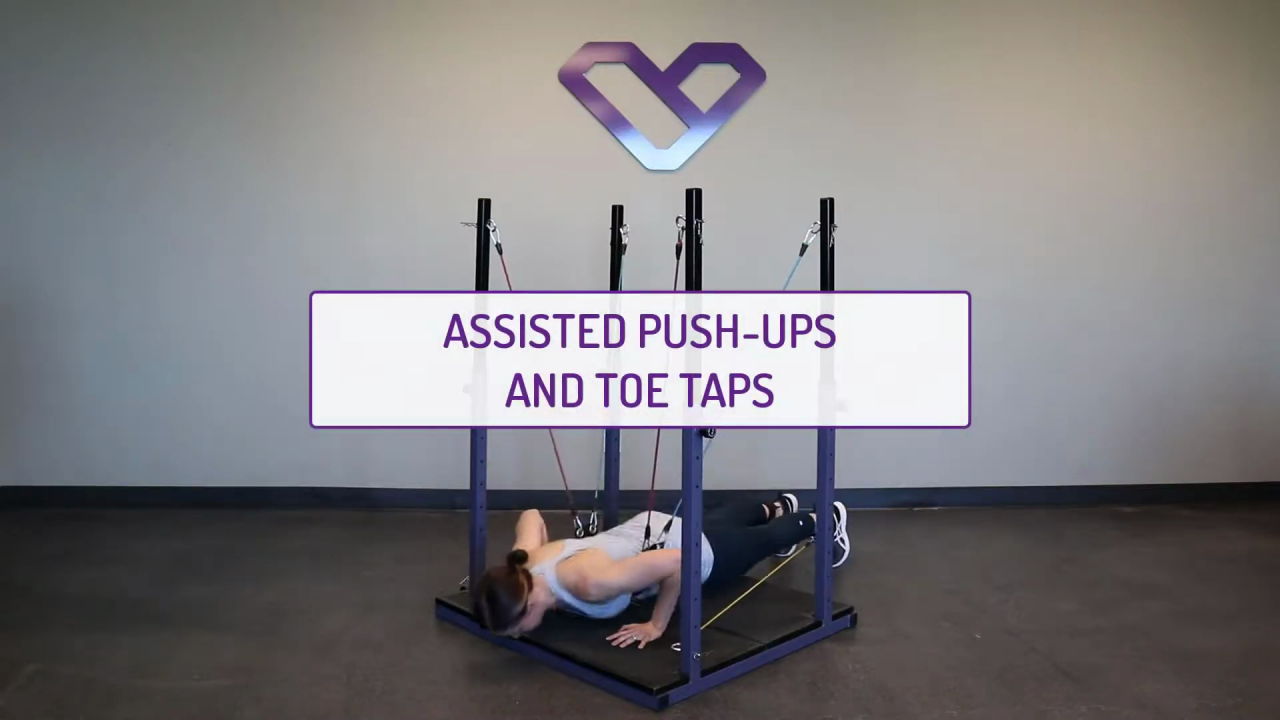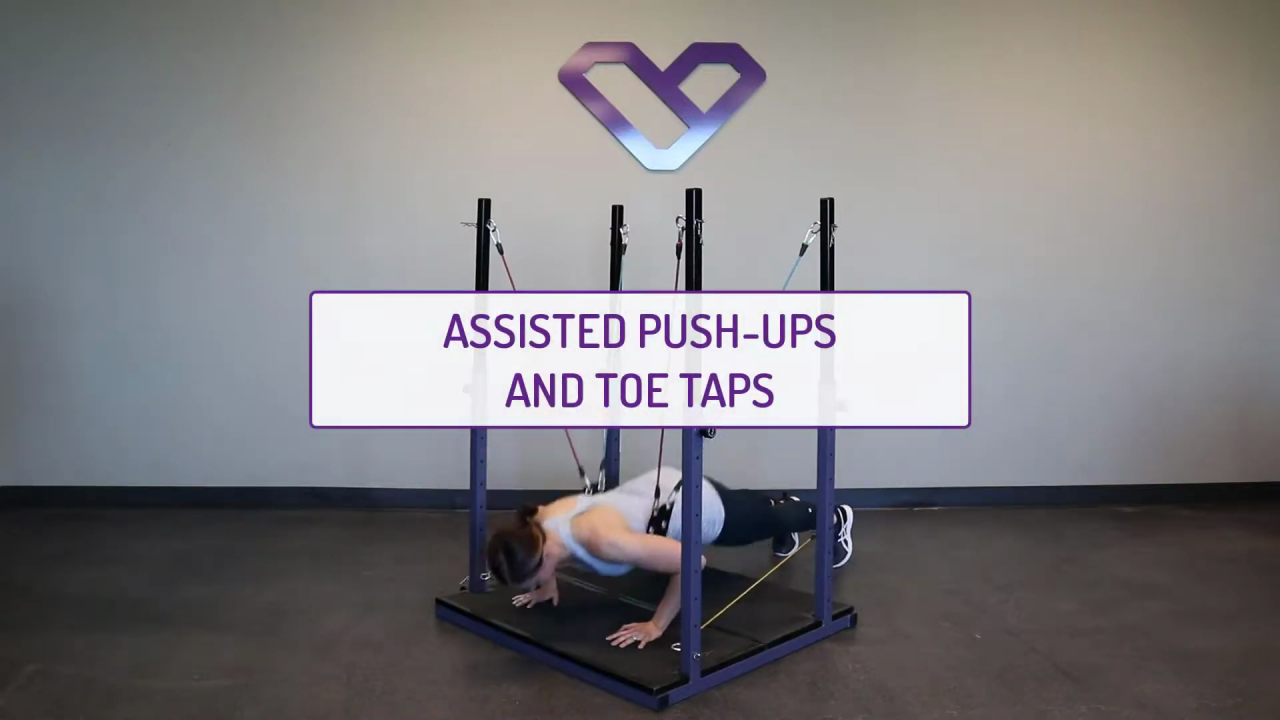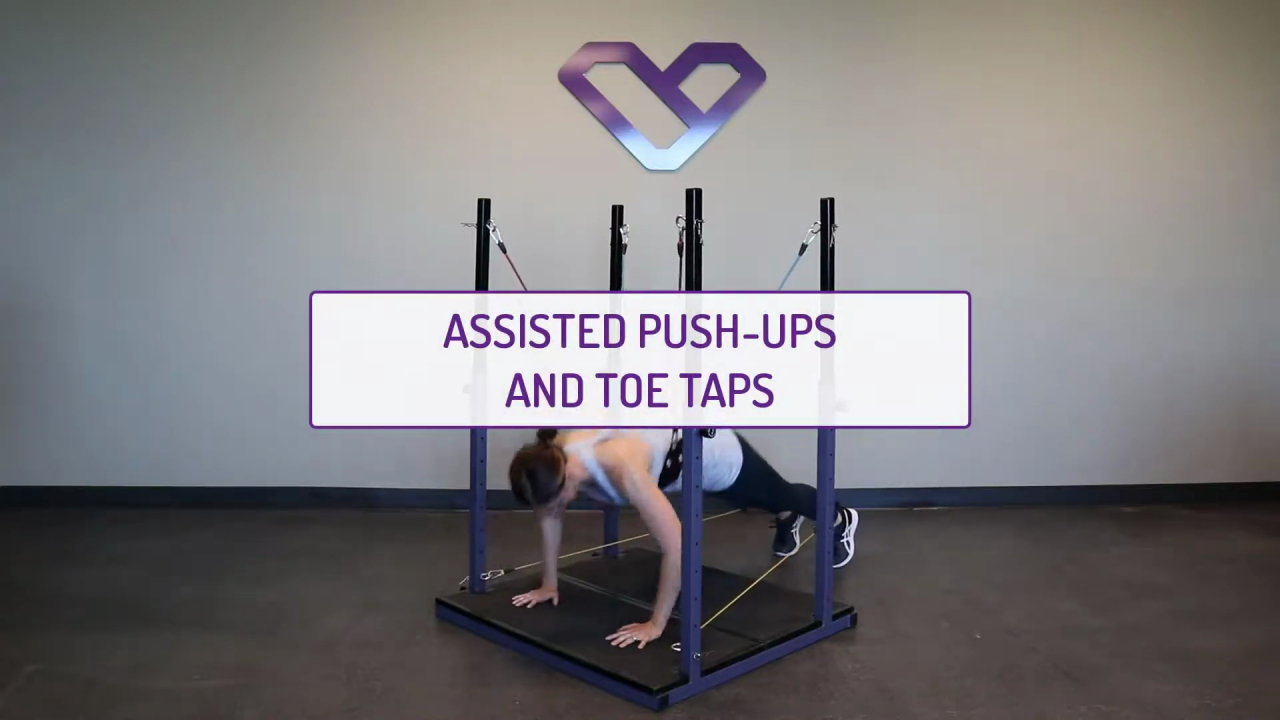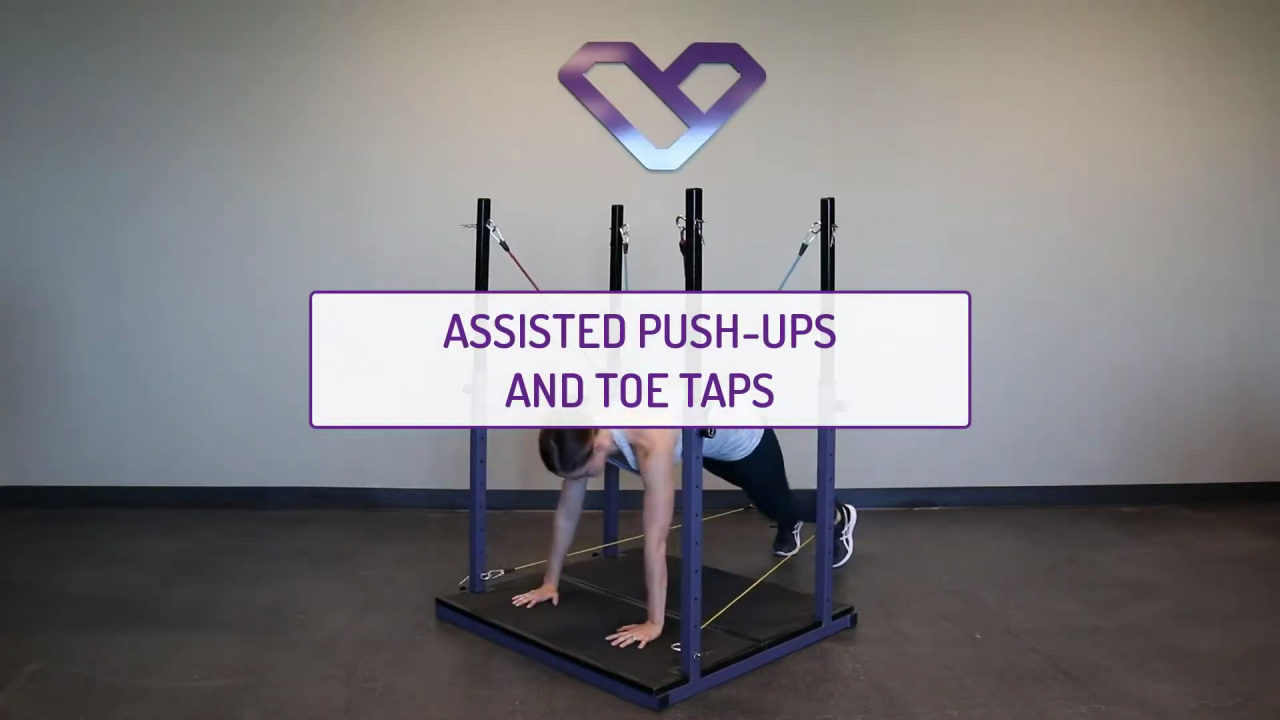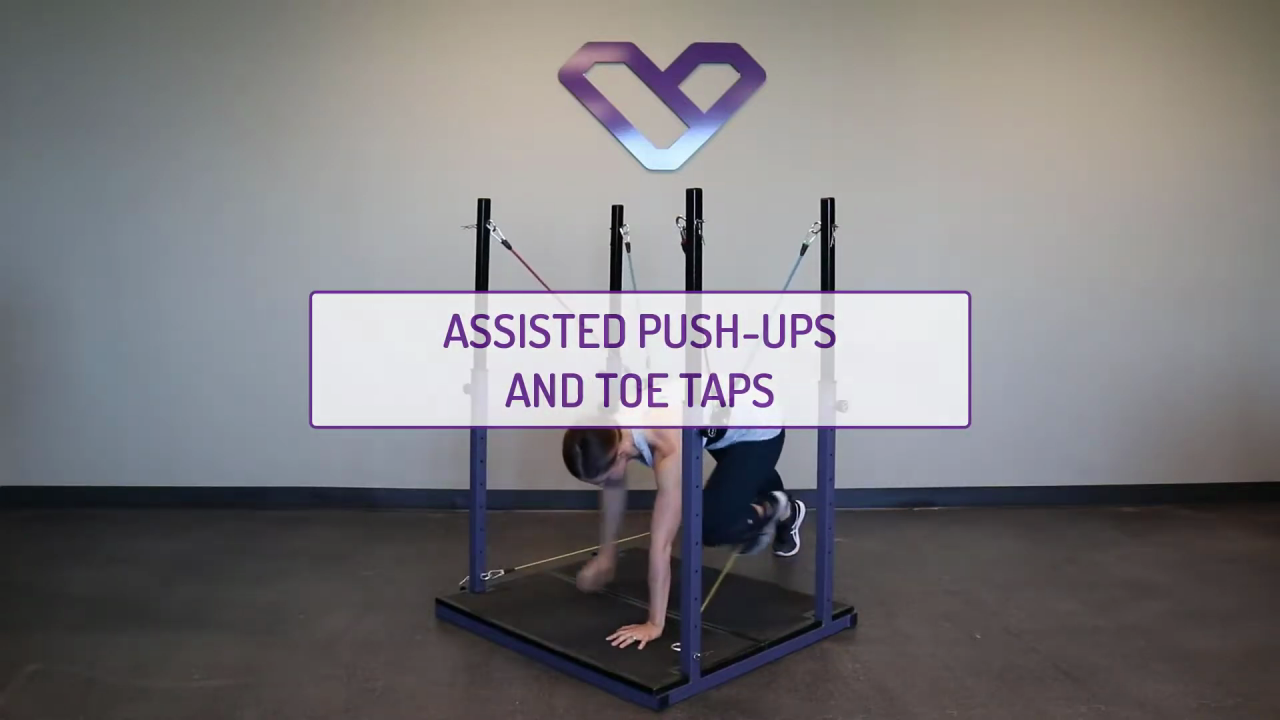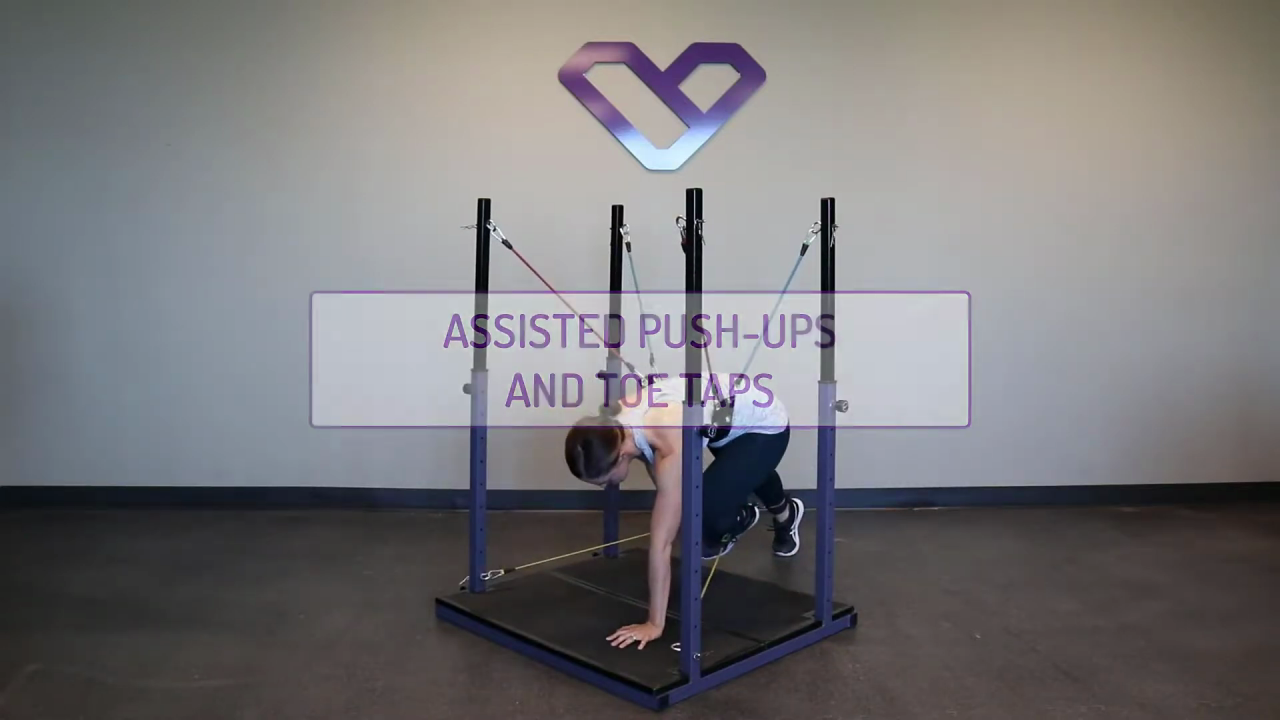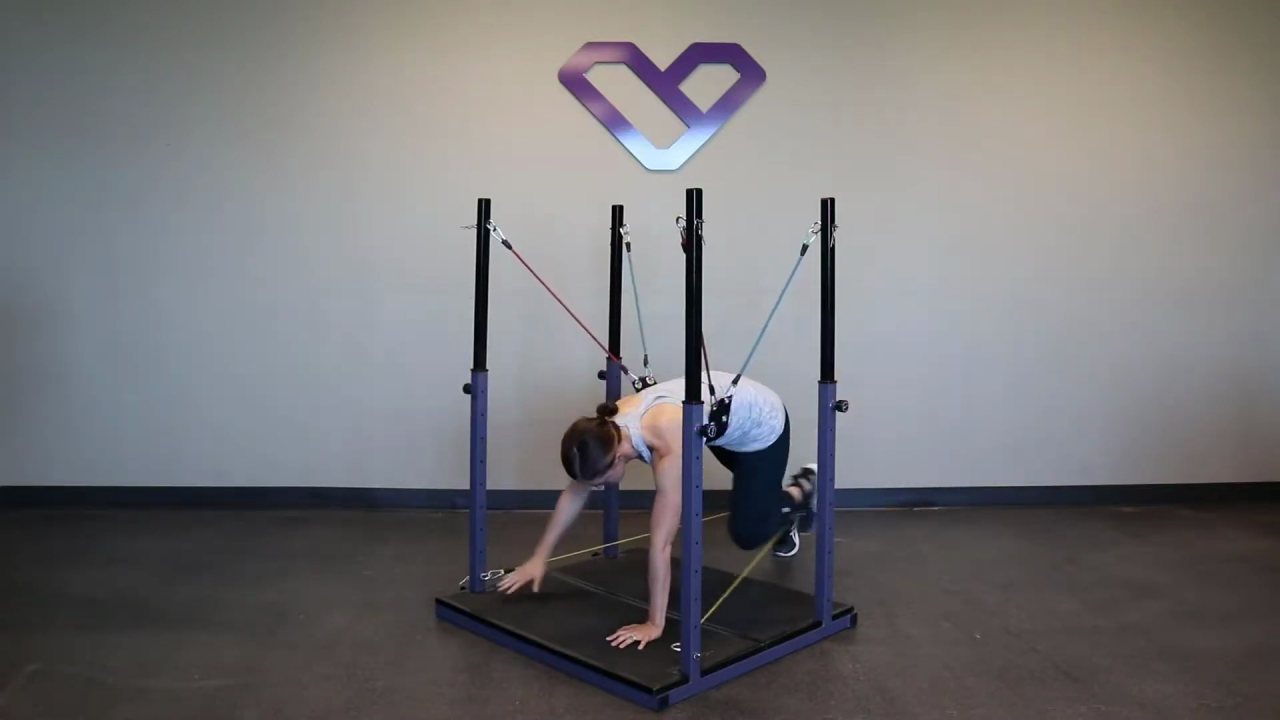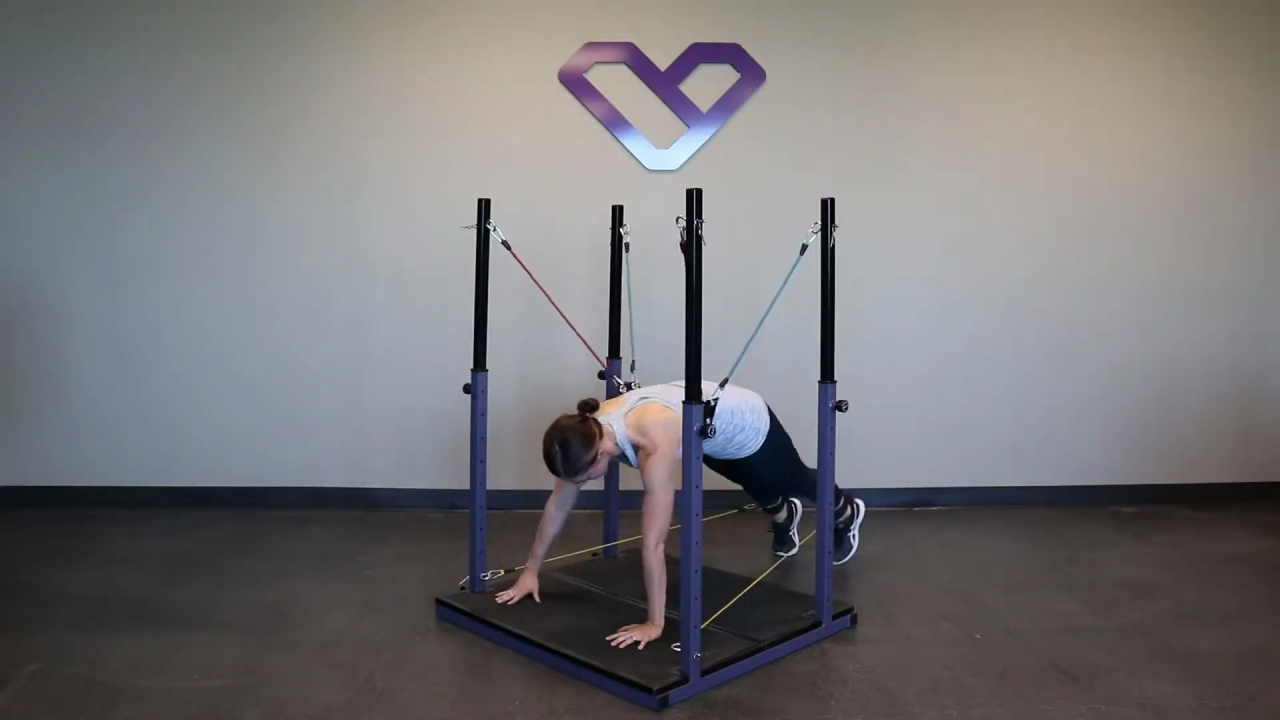
dt=0.3s
person 1, frame 1
left shoulder: (588, 583)
right shoulder: (526, 571)
left elbow: (677, 562)
right elbow: (531, 514)
left wrist: (655, 626)
left hip: (695, 551)
right hip: (644, 530)
left knee: (765, 540)
right knee: (716, 521)
left ankle: (827, 519)
right ankle: (777, 507)
person 1, frame 2
left shoulder: (601, 539)
right shoulder: (539, 525)
left wrist: (655, 626)
right wrist: (547, 586)
left hip: (699, 506)
right hip: (660, 488)
left knee: (774, 519)
left ankle: (836, 519)
right ankle: (780, 500)
person 1, frame 3
left shoulder: (623, 469)
right shoulder: (556, 457)
left elbow: (676, 547)
right elbow: (549, 513)
left wrist: (656, 624)
right wrist: (549, 583)
left hip: (716, 455)
right hip: (676, 447)
left knee: (782, 496)
left ankle: (841, 520)
right ankle: (787, 521)
person 1, frame 4
left shoulder: (651, 443)
right shoulder: (586, 437)
left elbow: (655, 541)
right elbow: (566, 511)
left wrist: (654, 623)
right wrist: (549, 582)
left hip: (739, 431)
right hip: (704, 431)
left knee: (779, 505)
right knee: (757, 486)
left ankle: (838, 518)
right ankle: (792, 525)
person 1, frame 5
left shoulder: (670, 447)
right shoulder: (609, 435)
left elbow: (661, 541)
right elbow: (613, 490)
left wrist: (655, 623)
right wrist: (606, 552)
left hip: (758, 428)
left knee: (710, 527)
right knee: (755, 479)
left ankle: (768, 512)
right ankle: (788, 510)
person 1, frame 6
left shoulder: (669, 445)
right shoulder: (614, 426)
left elbow: (661, 543)
left wrist: (654, 624)
left hip: (764, 421)
left knee: (706, 513)
right knee: (754, 475)
left ankle: (742, 516)
right ankle: (785, 513)
person 1, frame 7
left shoulder: (668, 446)
right shoulder: (605, 428)
left elbow: (661, 544)
right elbow: (573, 495)
left wrist: (654, 624)
right wrist: (538, 557)
left hip: (759, 420)
left knee: (749, 534)
right knee: (751, 477)
left ankle: (805, 487)
right ankle: (777, 506)
person 1, frame 8
left shoulder: (652, 444)
right shoulder: (586, 434)
left elbow: (653, 543)
right elbow: (557, 504)
left wrist: (655, 624)
right wrist: (530, 573)
left hip: (744, 424)
left knee: (795, 480)
right knee: (755, 484)
left ankle: (846, 511)
right ankle: (785, 517)
